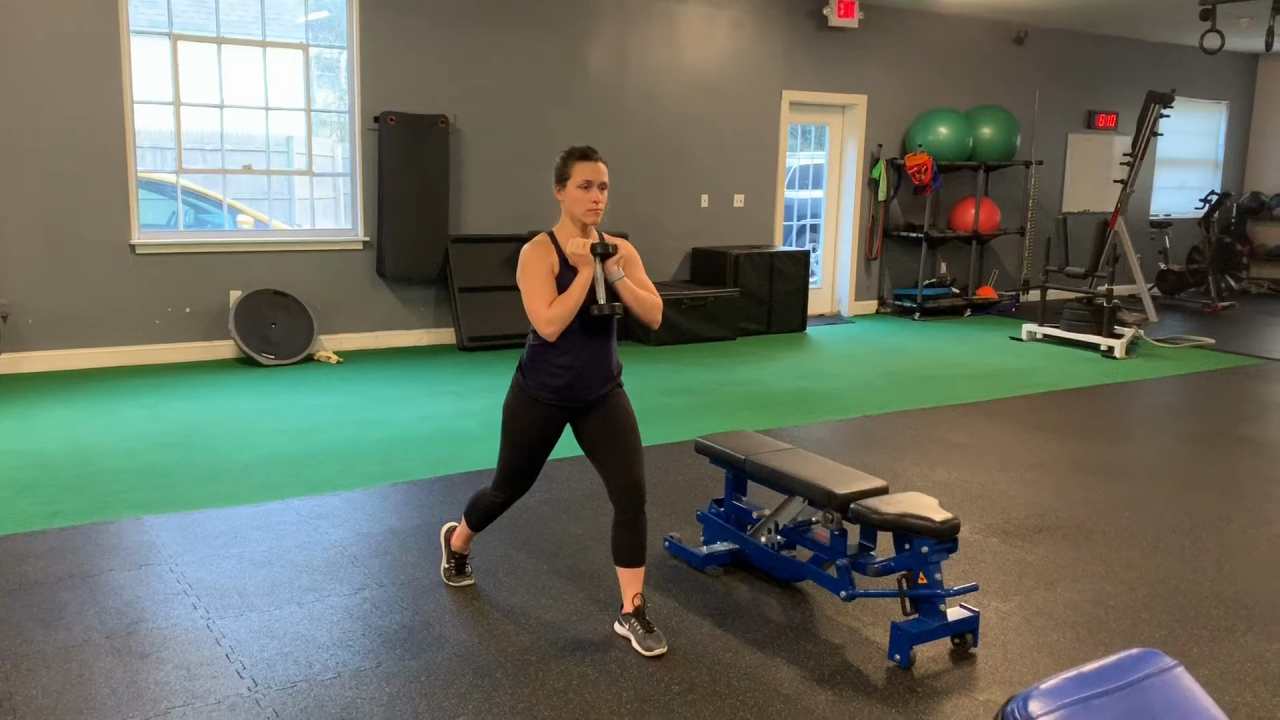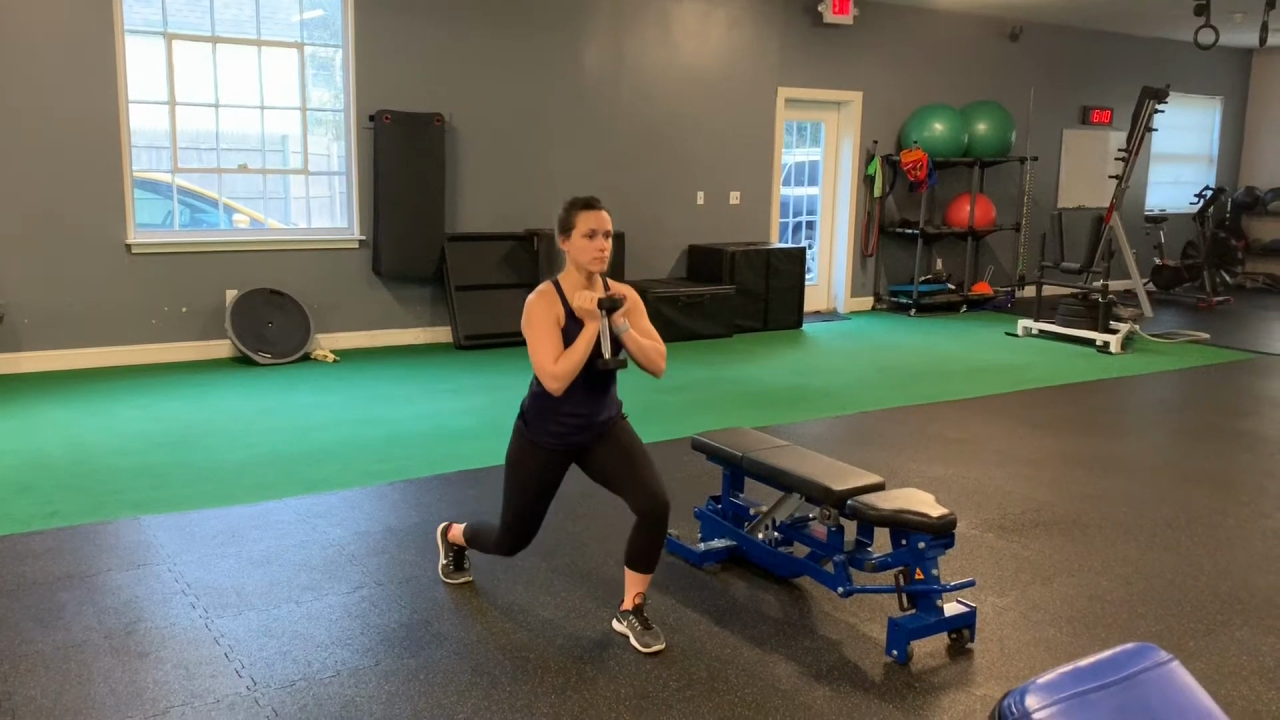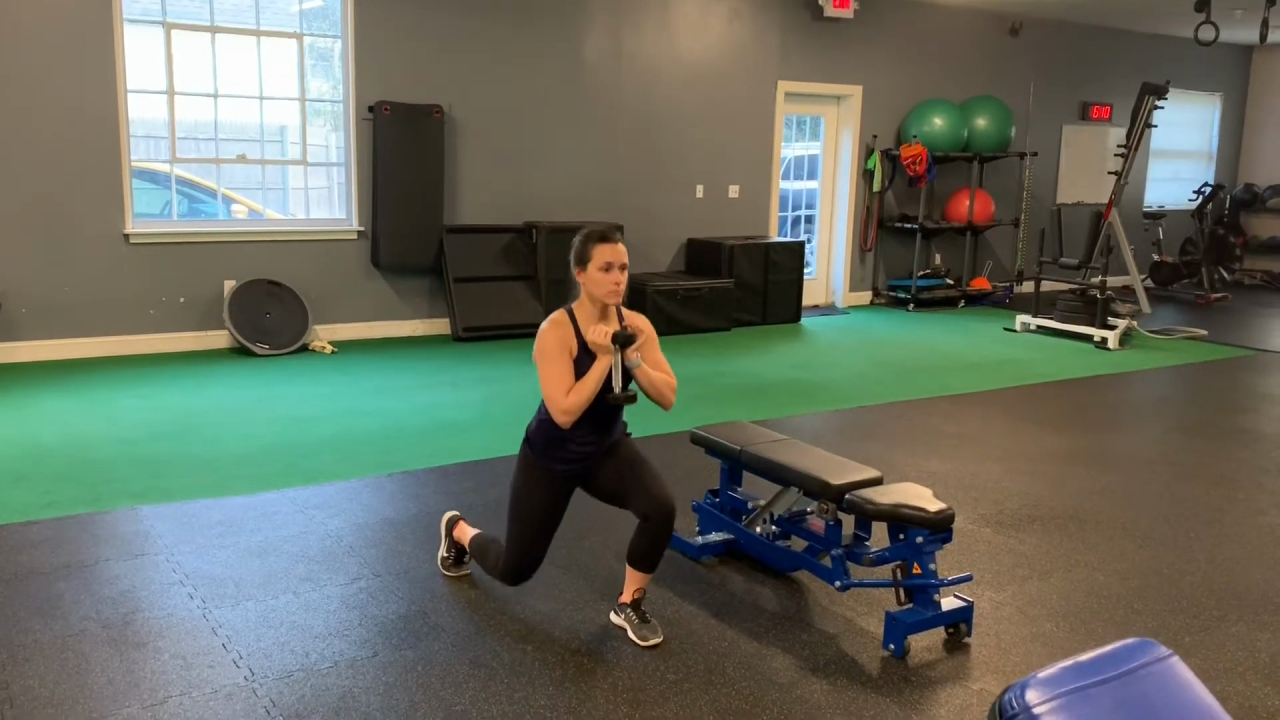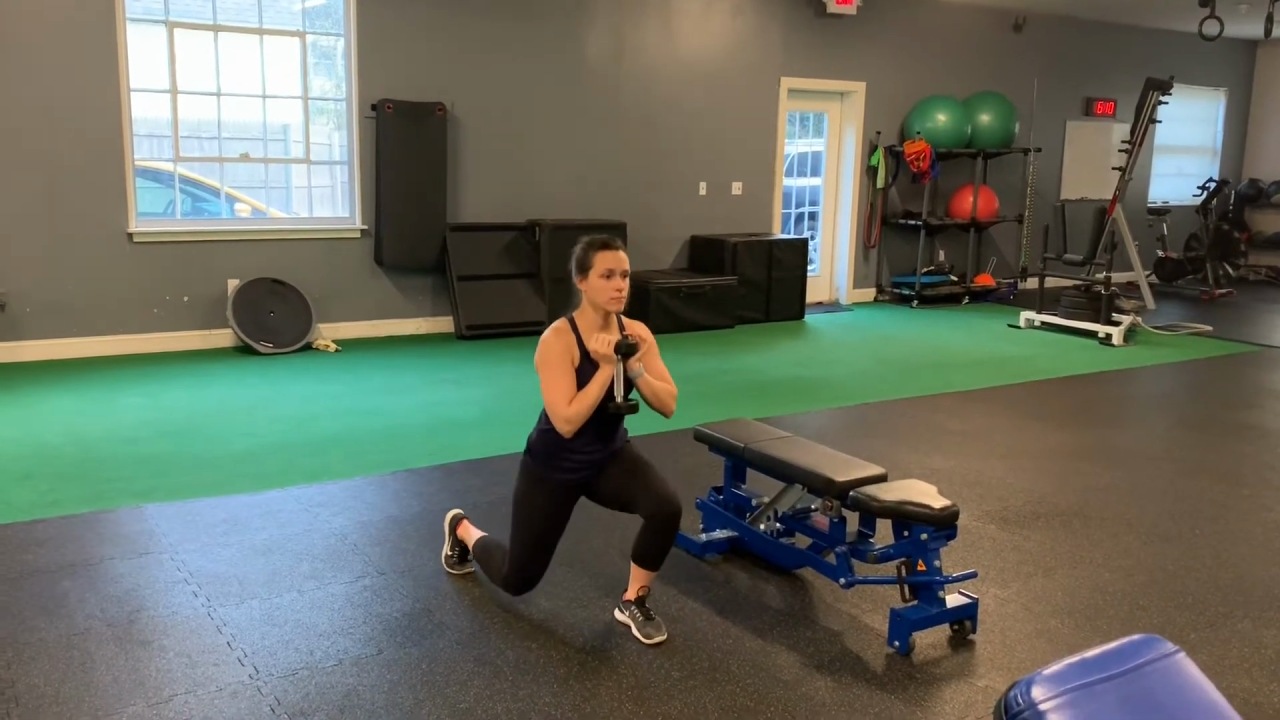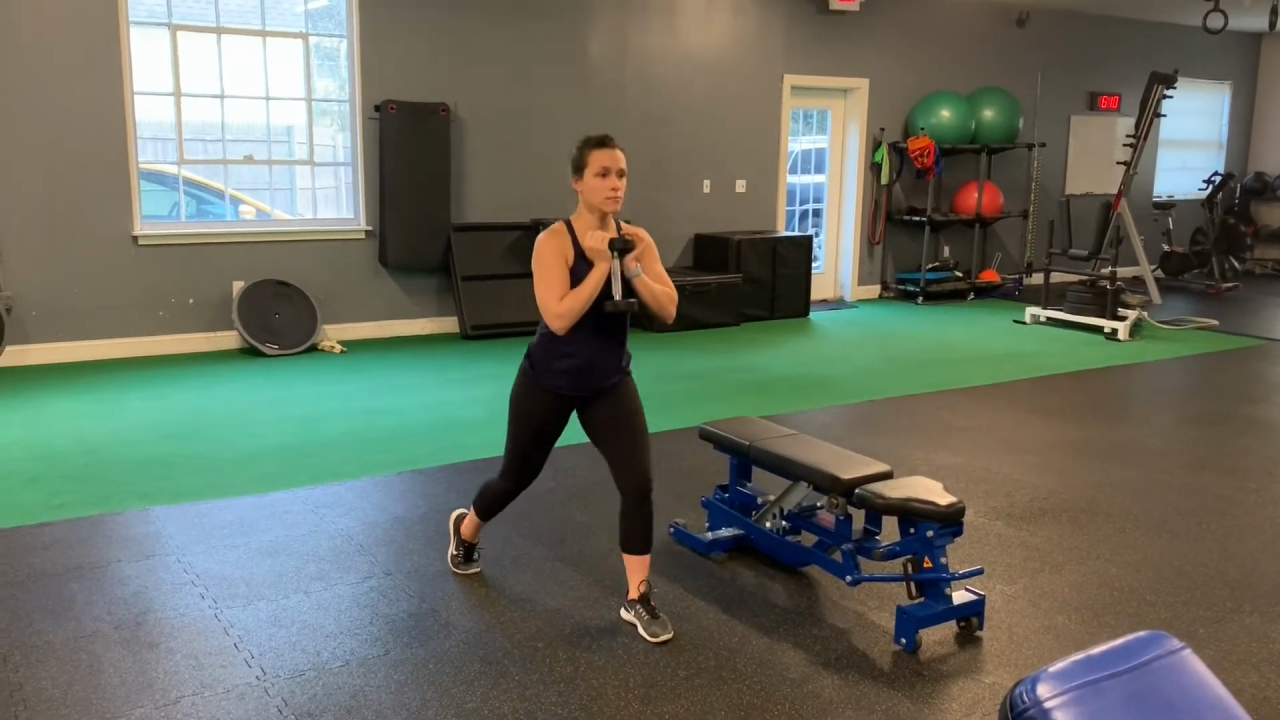
dt=0.7s
person 1, frame 1
left shoulder: (620, 249)
right shoulder: (538, 252)
left elbow: (653, 316)
right elbow: (549, 325)
left wrist: (614, 273)
right wrist: (584, 271)
left hip: (602, 393)
right hip: (541, 394)
left knee: (632, 493)
right knee: (509, 488)
left ankle: (632, 612)
right ankle: (456, 541)
person 1, frame 2
left shoulder: (625, 297)
right shoulder: (544, 301)
left elbow: (658, 364)
right elbow: (555, 380)
left wrist: (620, 324)
right wrist: (591, 324)
left hip: (603, 427)
right hip: (545, 433)
left knee: (655, 504)
right knee: (514, 537)
left ankle: (631, 611)
right ankle: (453, 535)
person 1, frame 3
left shoulder: (637, 325)
right shoulder: (556, 331)
left elbow: (668, 397)
right elbow: (564, 413)
left wrist: (632, 359)
right wrist: (604, 357)
left hip: (607, 449)
right hip: (550, 459)
left knee: (660, 508)
right knee: (515, 570)
left ankle: (629, 604)
right ankle: (458, 530)
person 1, frame 4
left shoulder: (637, 334)
right shoulder: (558, 339)
left elbow: (669, 404)
right elbow: (567, 421)
left wrist: (634, 368)
right wrist: (606, 367)
left hip: (609, 456)
right hip: (553, 466)
left knee: (666, 508)
right knee: (518, 580)
left ankle: (633, 602)
right ankle: (462, 530)
person 1, frame 5
left shoulder: (637, 239)
right shoulder: (555, 240)
left elbow: (669, 311)
right elbow: (558, 318)
left wrist: (631, 267)
right wrist: (601, 264)
left hip: (610, 381)
right hip: (549, 380)
left knee: (638, 483)
right knee: (515, 477)
left ankle: (638, 598)
right ankle: (464, 530)
